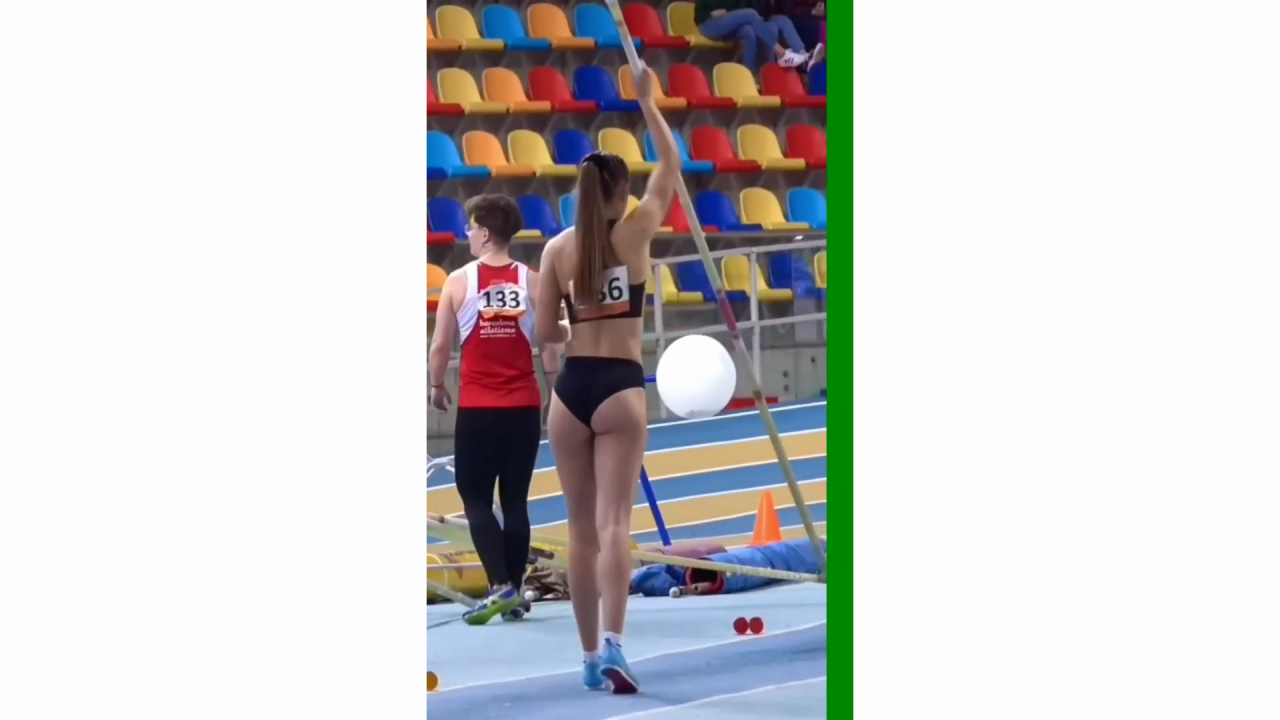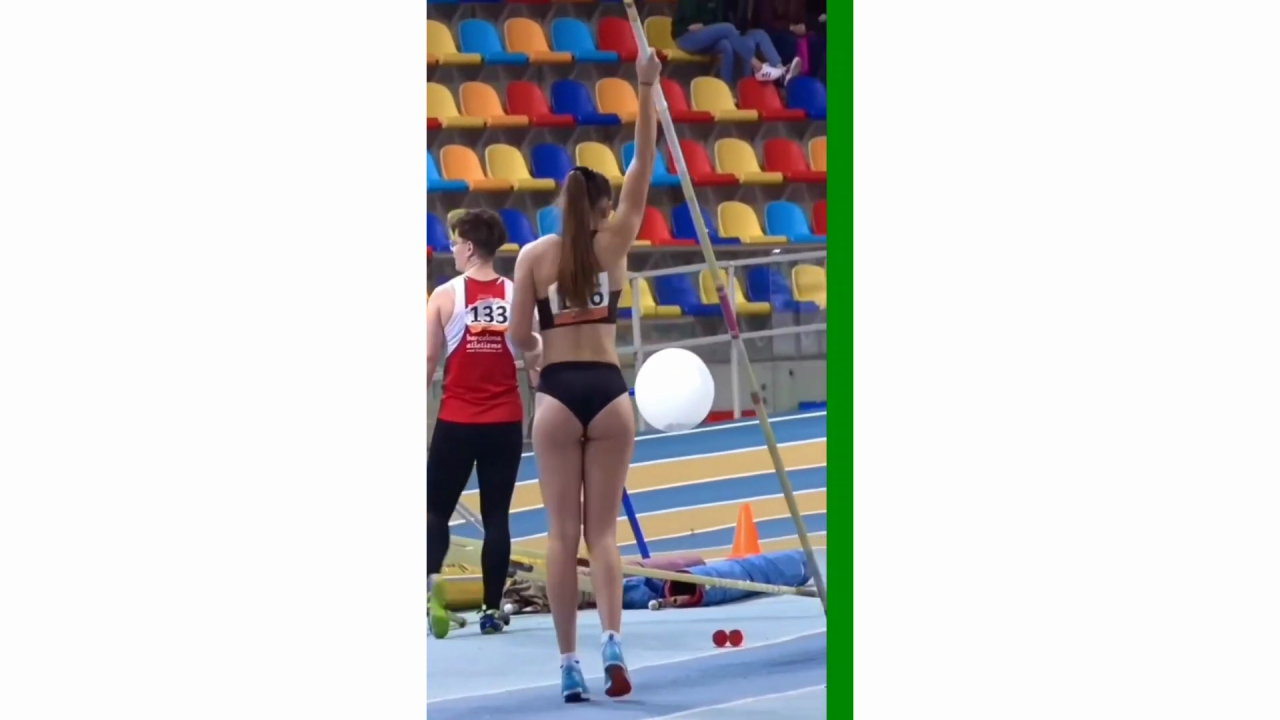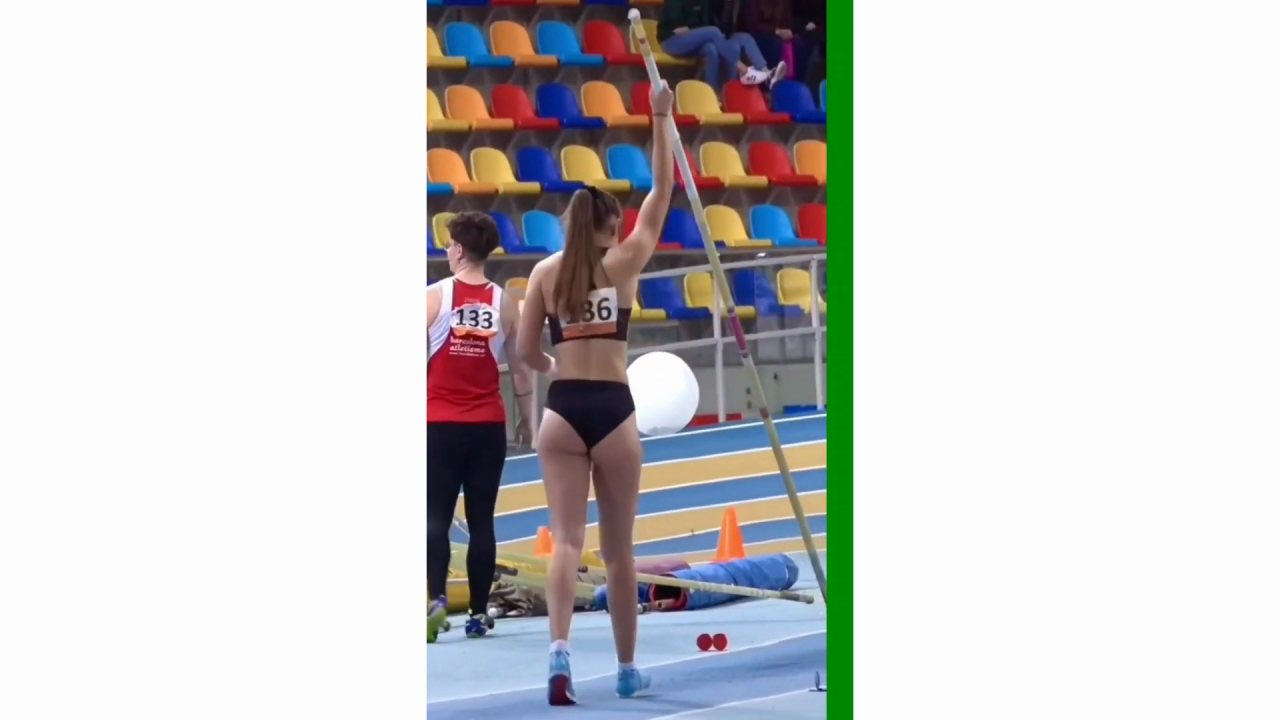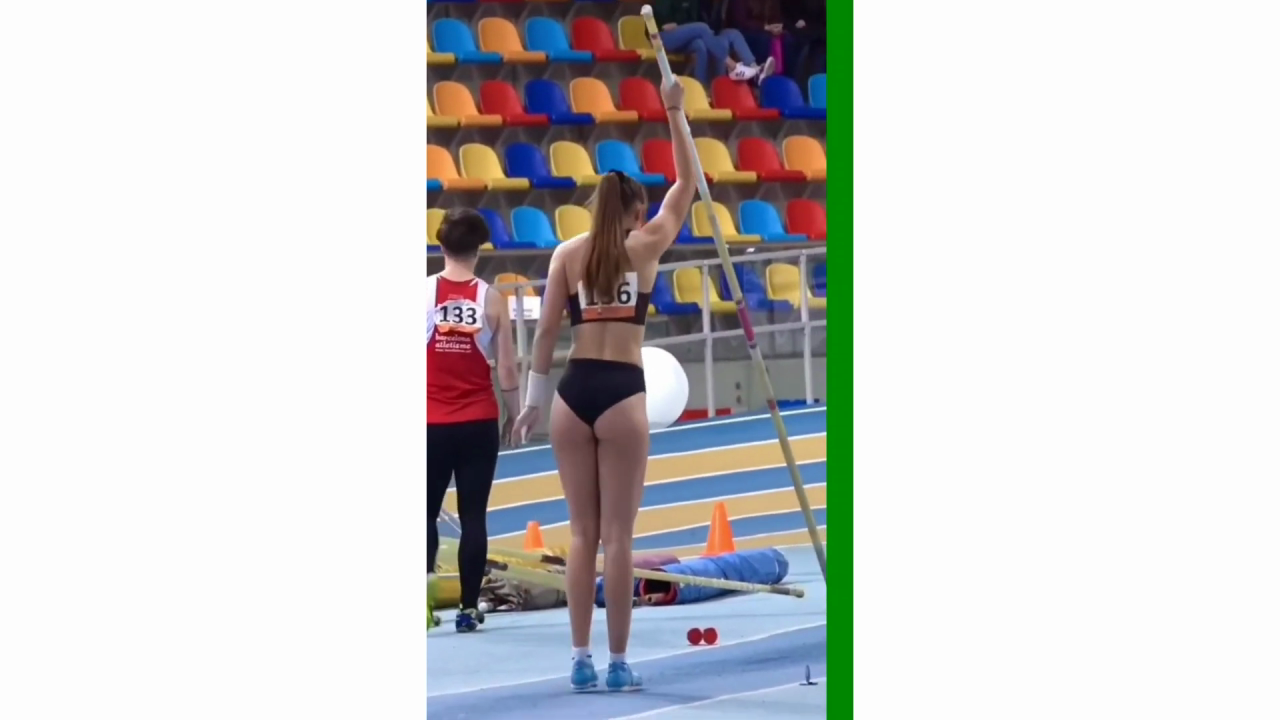
dt=0.4s
person 1, frame 1
left shoulder: (557, 247)
right shoulder: (636, 231)
left elbow: (544, 332)
right elbow: (672, 165)
right wrist: (647, 100)
left hip: (571, 390)
right hip: (621, 389)
left knee: (582, 530)
right knee: (614, 523)
left ankle: (591, 658)
right ankle: (611, 644)
person 1, frame 2
left shoulder: (533, 254)
right shoulder: (614, 241)
left elbow: (519, 337)
right elbow: (644, 163)
right wrist: (647, 87)
left hip: (557, 396)
right hip: (608, 393)
left knee: (563, 534)
right knee: (601, 530)
left ankle: (569, 664)
right ankle: (611, 641)
person 1, frame 3
left shoulder: (545, 271)
right shoulder: (625, 260)
left elbow: (526, 350)
right elbow: (661, 192)
right wrist: (661, 119)
left hip: (562, 411)
right hip: (613, 412)
left knee: (566, 539)
right knee: (618, 549)
left ankle: (560, 651)
right ankle: (627, 668)
person 1, frame 4
left shoulder: (567, 252)
right shoulder: (648, 244)
left elbow: (546, 330)
right elbow: (687, 184)
left wrist: (534, 396)
right wrist: (675, 113)
left hip: (574, 392)
right hip: (622, 393)
left knee: (582, 532)
right knee: (617, 535)
left ankle: (581, 658)
right ankle: (618, 662)
person 2, frame 1
left shoulder: (459, 281)
right shoulder: (532, 282)
left elbow: (440, 345)
right elbow: (550, 348)
left wrist: (436, 386)
right wrist: (555, 393)
left hip: (477, 408)
right hip: (524, 407)
left knee: (477, 501)
right knee: (515, 502)
left ankle: (501, 587)
right ankle: (514, 594)
person 2, frame 2
left shoulder: (444, 295)
right shoulder: (516, 296)
left elbow: (428, 359)
right elbow: (534, 361)
left hip: (457, 421)
right hip: (505, 423)
left knee: (436, 510)
right knee: (496, 518)
left ankle: (430, 583)
right ankle: (492, 609)
person 2, frame 3
left shoulder: (433, 296)
right shoulder: (505, 303)
right elbow: (520, 369)
right wrist: (527, 416)
left hip: (441, 423)
right hip: (489, 425)
left knee: (439, 517)
right knee: (481, 521)
left ankle: (437, 600)
right ankle: (478, 613)
person 2, frame 4
left shoulder: (422, 294)
right shoulder: (492, 300)
right elbow: (507, 368)
right wrist: (513, 414)
left hip: (432, 422)
right hip: (479, 423)
left knee: (426, 513)
right knee: (473, 517)
left ankle: (425, 579)
right ankle: (469, 608)
